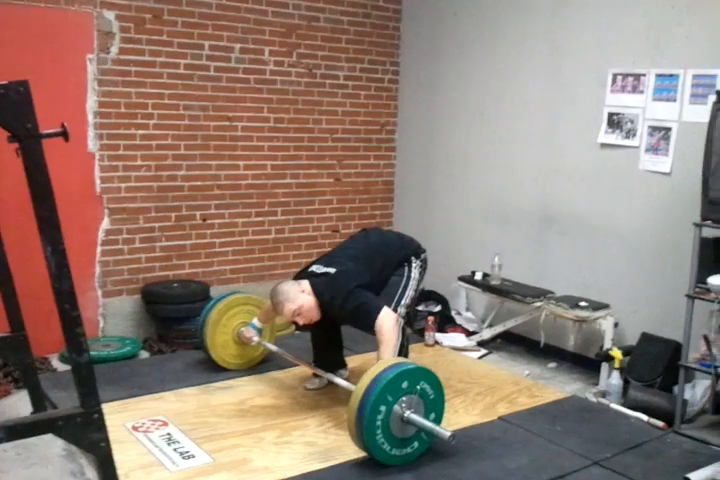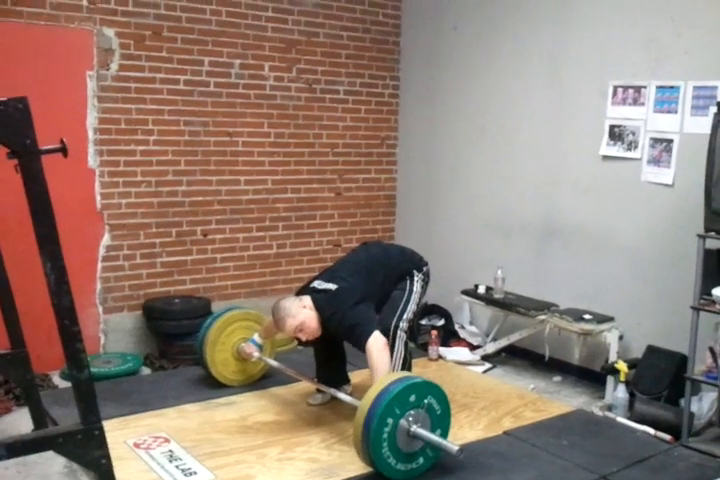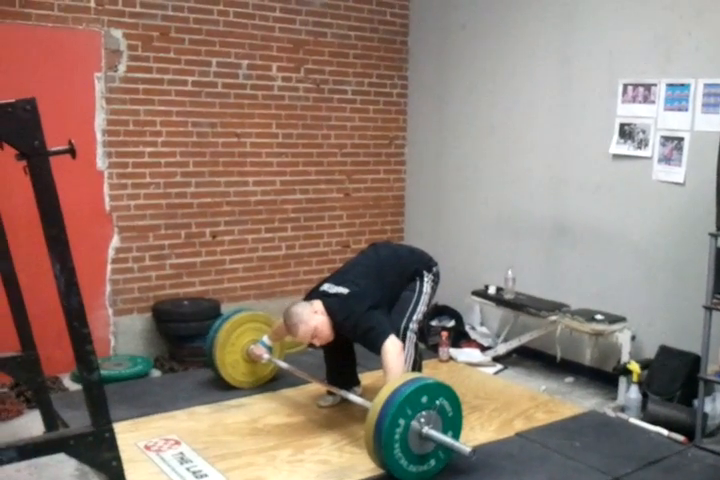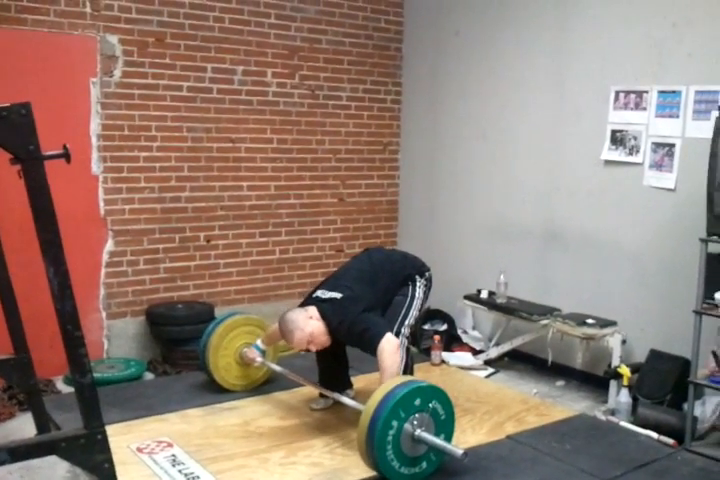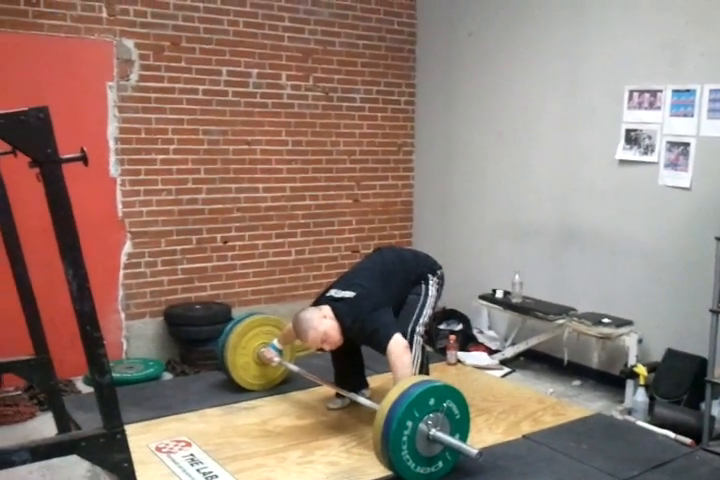
dt=0.5s
person 1, frame 1
left shoulder: (337, 293)
right shoulder: (299, 284)
left elbow: (388, 319)
right elbow: (277, 303)
right wrist: (255, 325)
left hip: (407, 258)
right hip: (371, 253)
left knee: (392, 312)
right knee: (323, 314)
right ankle: (332, 368)
person 1, frame 2
left shoulder: (338, 309)
right shoulder: (302, 300)
left elbow: (378, 344)
right elbow: (279, 319)
right wrist: (256, 341)
left hip: (409, 271)
right hip: (372, 264)
left knee: (392, 329)
right knee: (326, 328)
right ankle: (335, 384)
person 1, frame 3
left shoulder: (350, 312)
right shoulder: (312, 305)
left elbow: (393, 347)
right elbow: (289, 321)
right wrist: (265, 343)
left hip: (418, 272)
right hip: (381, 263)
left knee: (402, 331)
right knee: (336, 331)
right ankle: (345, 386)
person 1, frame 4
left shoulder: (346, 316)
right shoulder: (306, 312)
left elbow: (390, 345)
right elbow: (282, 326)
right wrist: (258, 347)
left hip: (411, 277)
right hip: (375, 269)
left knee: (395, 335)
right knee: (330, 335)
right ankle: (337, 389)
person 1, frame 5
left shoulder: (360, 315)
right shoulder: (320, 310)
left elbow: (399, 347)
right elbow: (296, 326)
right wrist: (275, 347)
left hip: (423, 276)
left knee: (409, 335)
right knee: (344, 335)
right ankle: (354, 388)
